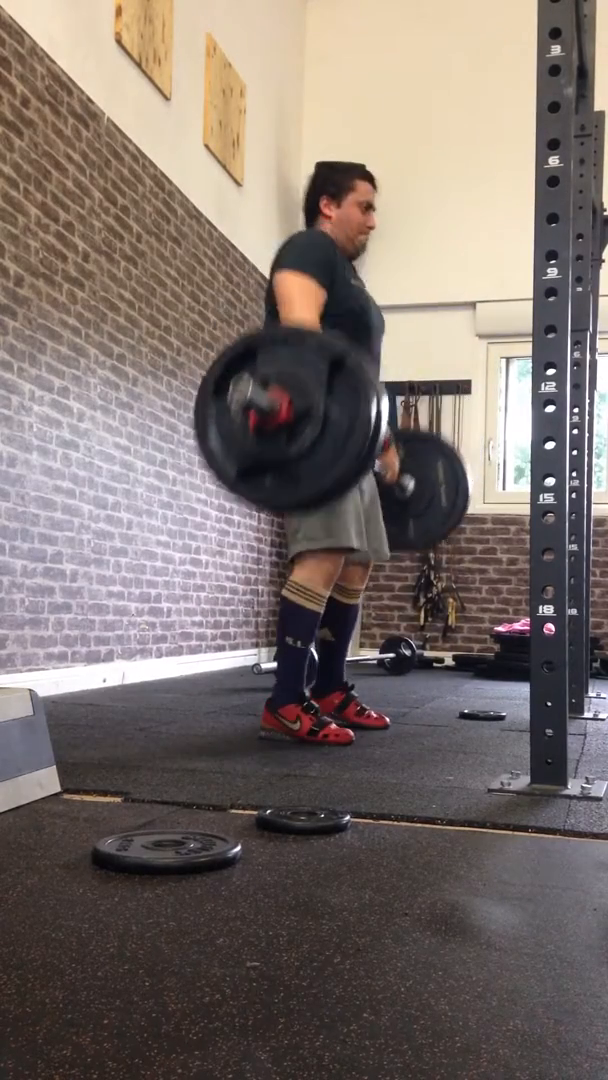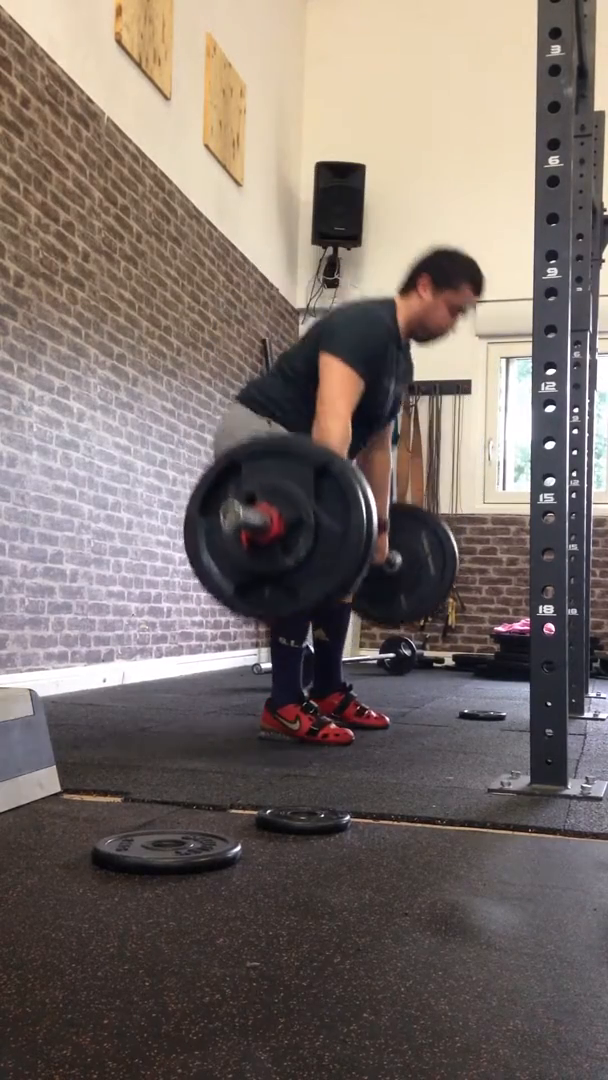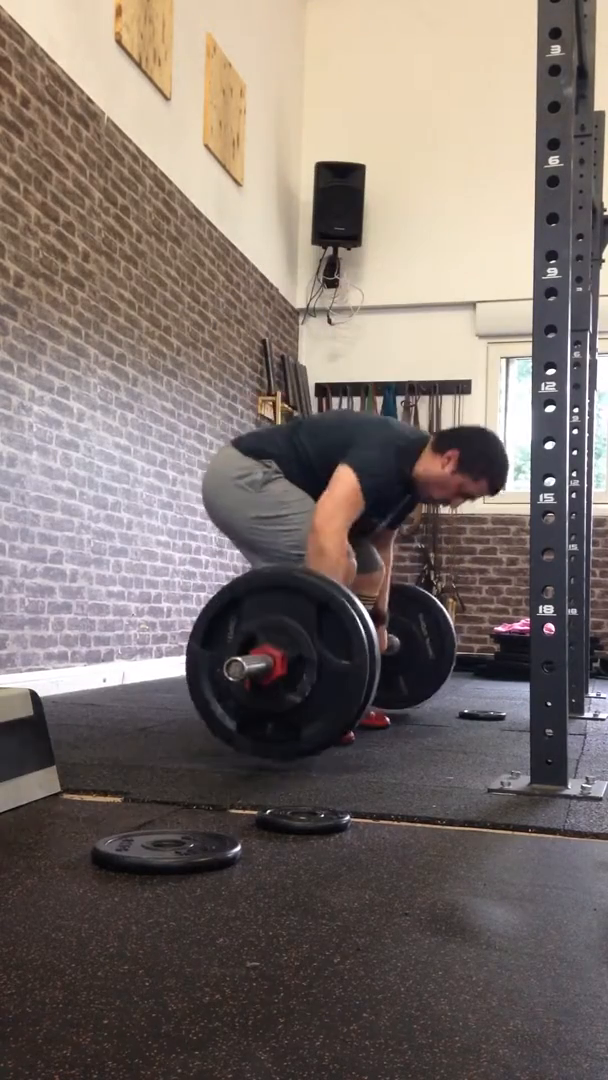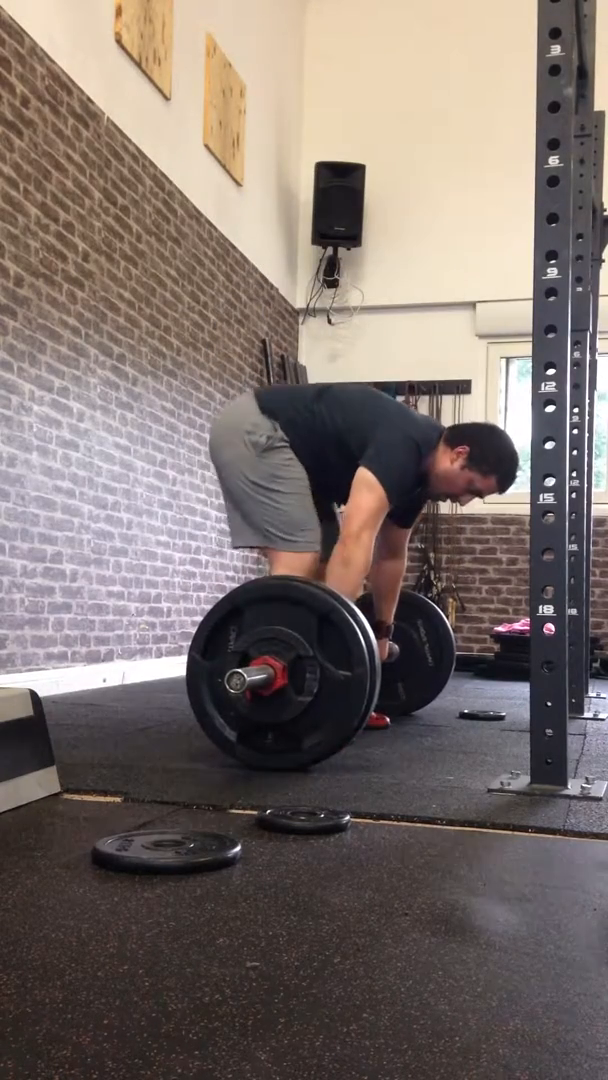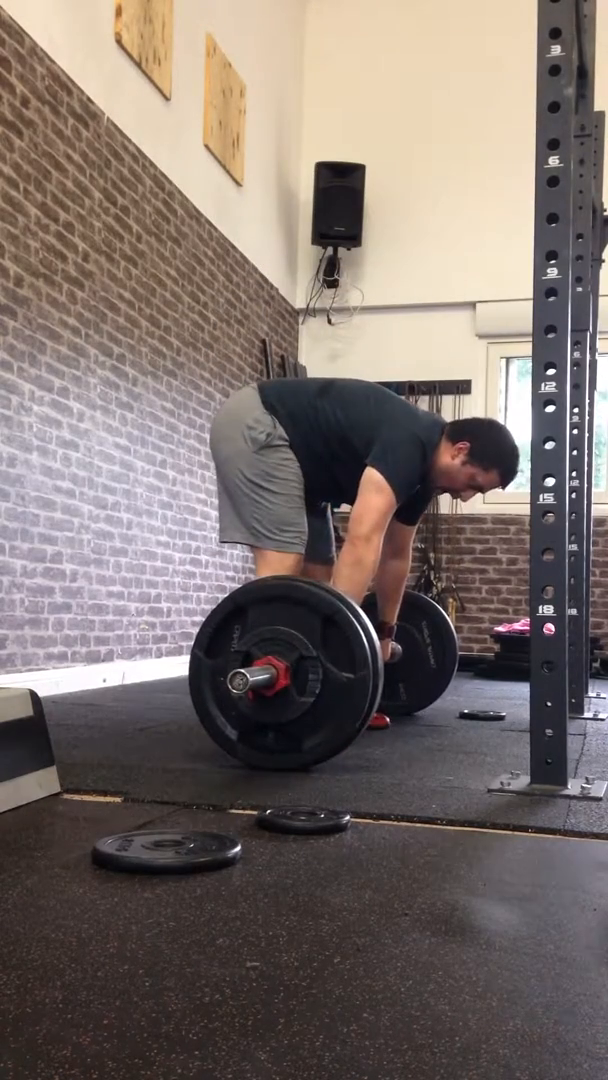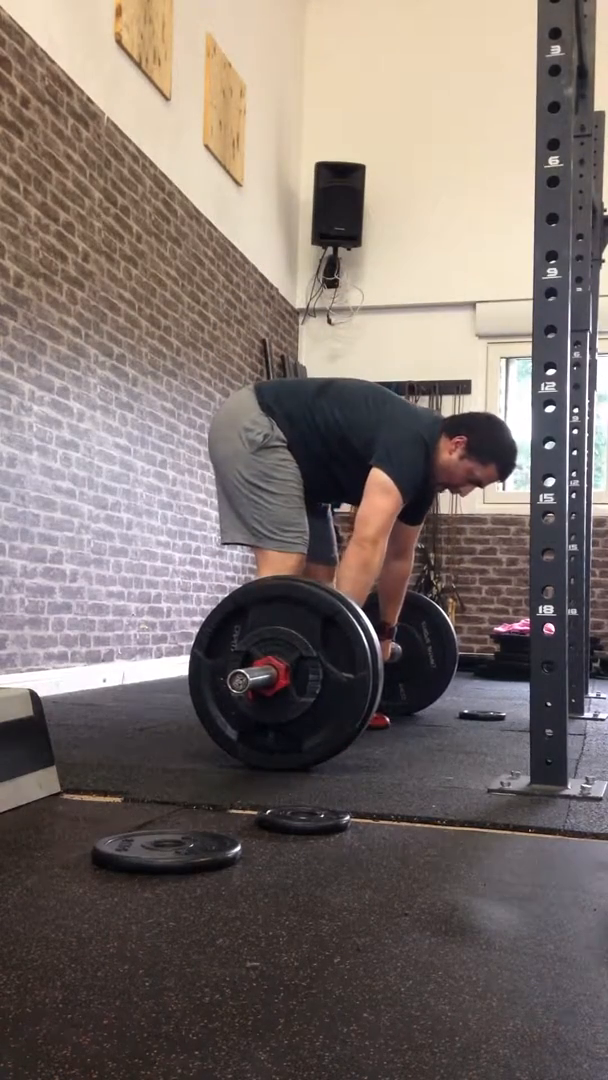
dt=0.4s
person 1, frame 1
left shoulder: (344, 272)
right shoulder: (311, 250)
right elbow: (299, 317)
left wrist: (382, 442)
left knee: (356, 563)
right knee: (325, 554)
left ankle: (330, 691)
right ankle: (285, 703)
person 1, frame 2
left shoulder: (399, 357)
right shoulder: (365, 325)
left elbow: (377, 445)
right elbow: (332, 417)
left wrist: (380, 525)
right hip: (258, 434)
left ankle: (328, 693)
right ankle: (284, 705)
person 1, frame 3
left shoulder: (407, 482)
right shoulder: (389, 452)
left elbow: (380, 549)
right elbow: (327, 525)
left wrist: (378, 621)
left hip: (260, 482)
right hip: (242, 475)
left knee: (366, 571)
right knee: (332, 572)
person 1, frame 4
left shoulder: (417, 471)
right shoulder: (403, 447)
left elbow: (391, 555)
right elbow: (356, 539)
left wrist: (382, 631)
left hip: (264, 439)
right hip: (253, 429)
left knee: (327, 568)
right knee: (300, 559)
person 1, frame 5
left shoulder: (424, 472)
right shoulder: (409, 448)
left elbow: (396, 561)
right elbow: (364, 540)
left wrist: (385, 634)
right hip: (254, 427)
left knee: (317, 574)
right knee: (285, 566)
person 1, frame 6
left shoulder: (423, 470)
right shoulder: (410, 443)
left elbow: (398, 556)
right elbow: (368, 541)
left wrist: (386, 633)
left hip: (295, 452)
right hip: (253, 425)
left knee: (318, 574)
right knee: (285, 564)
